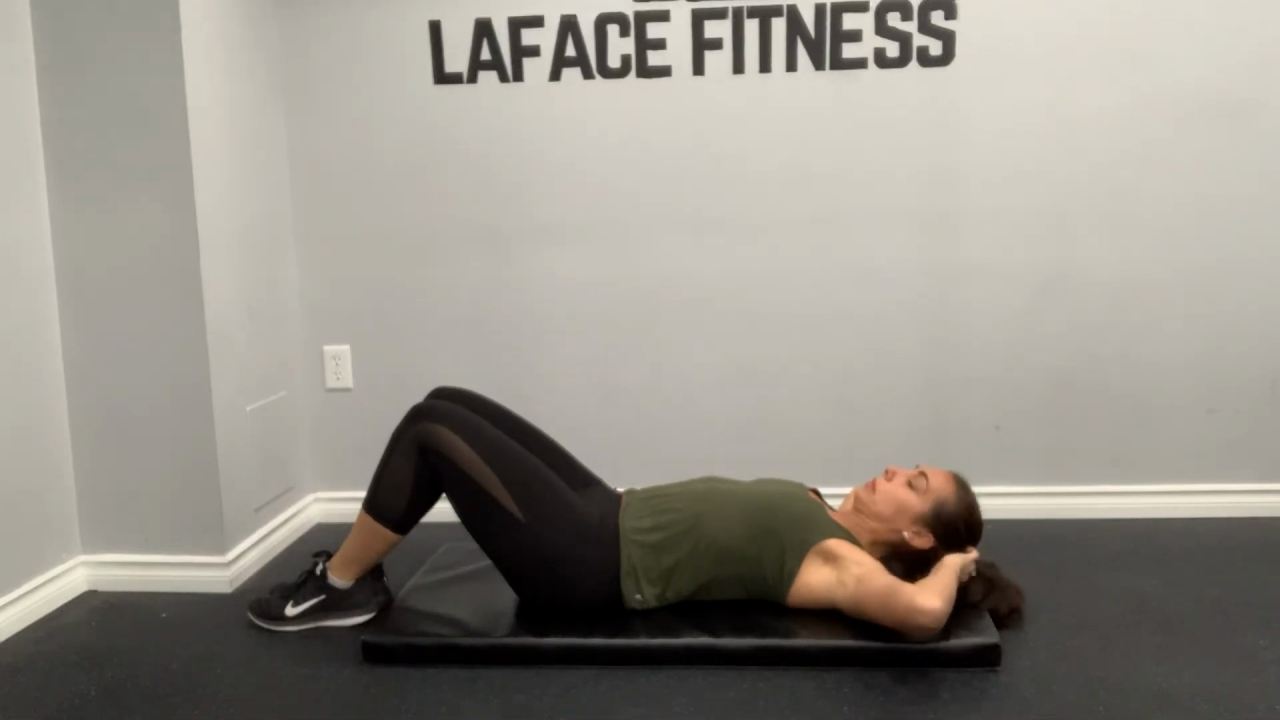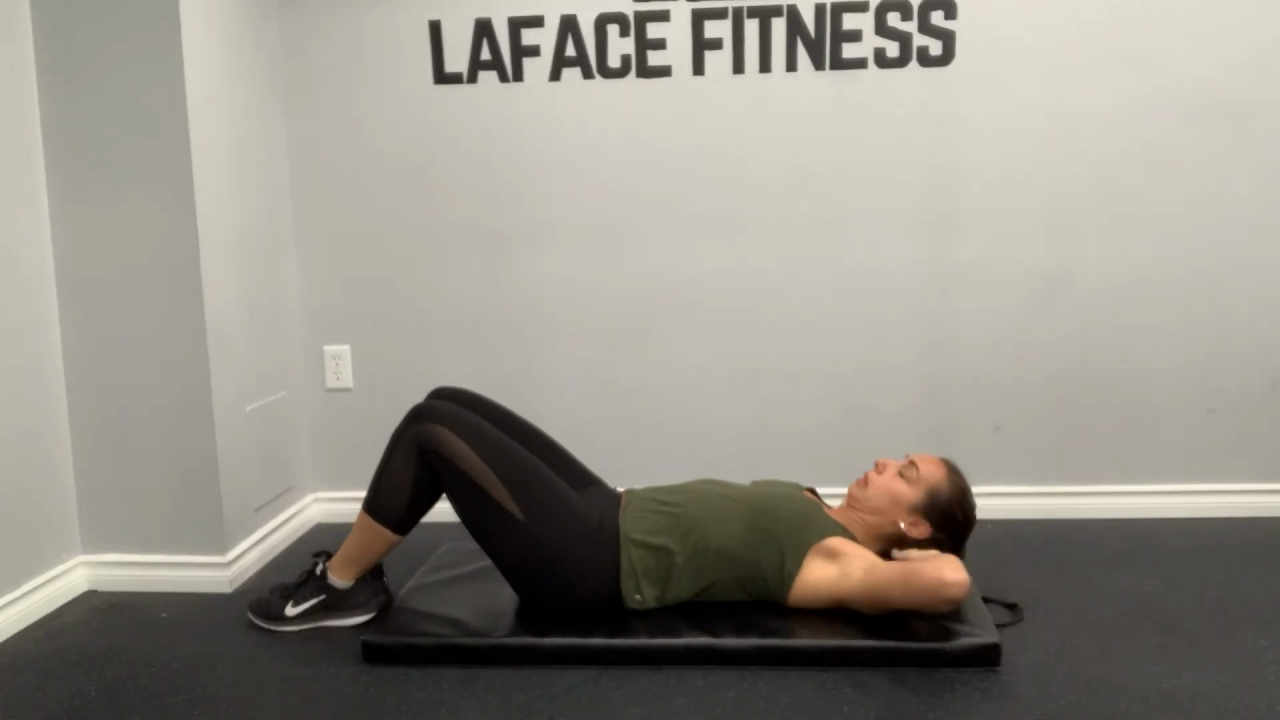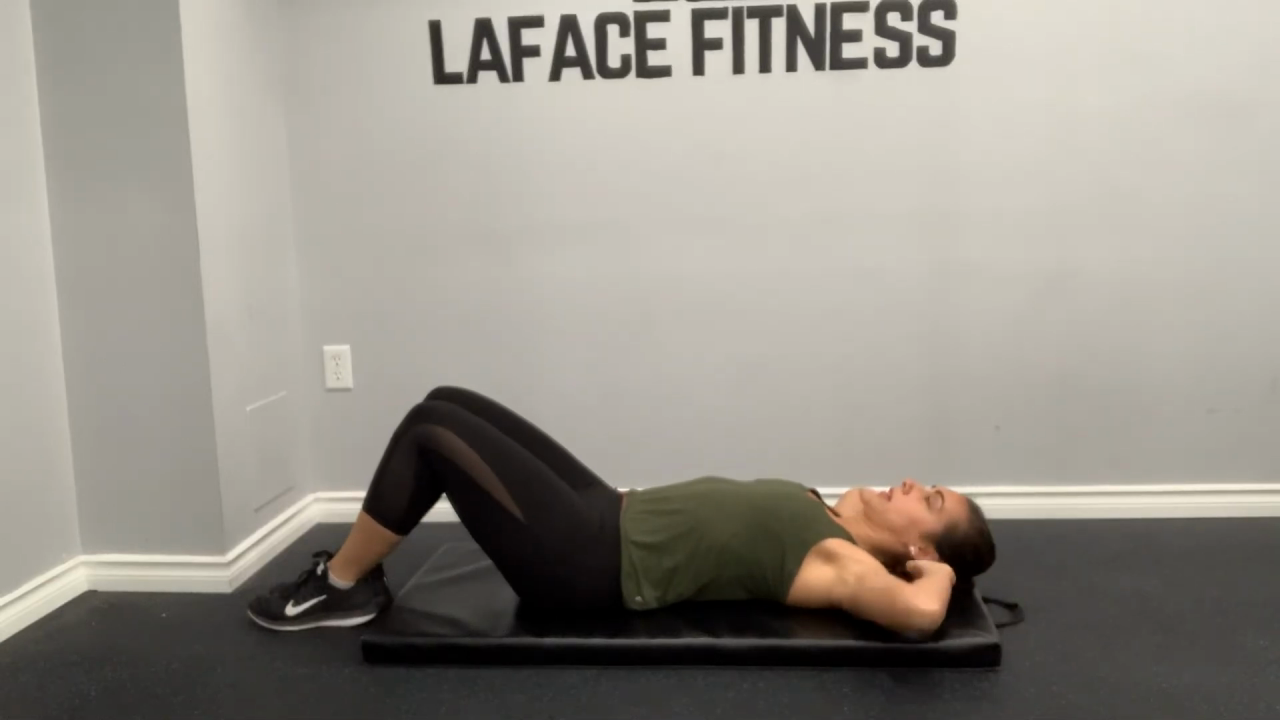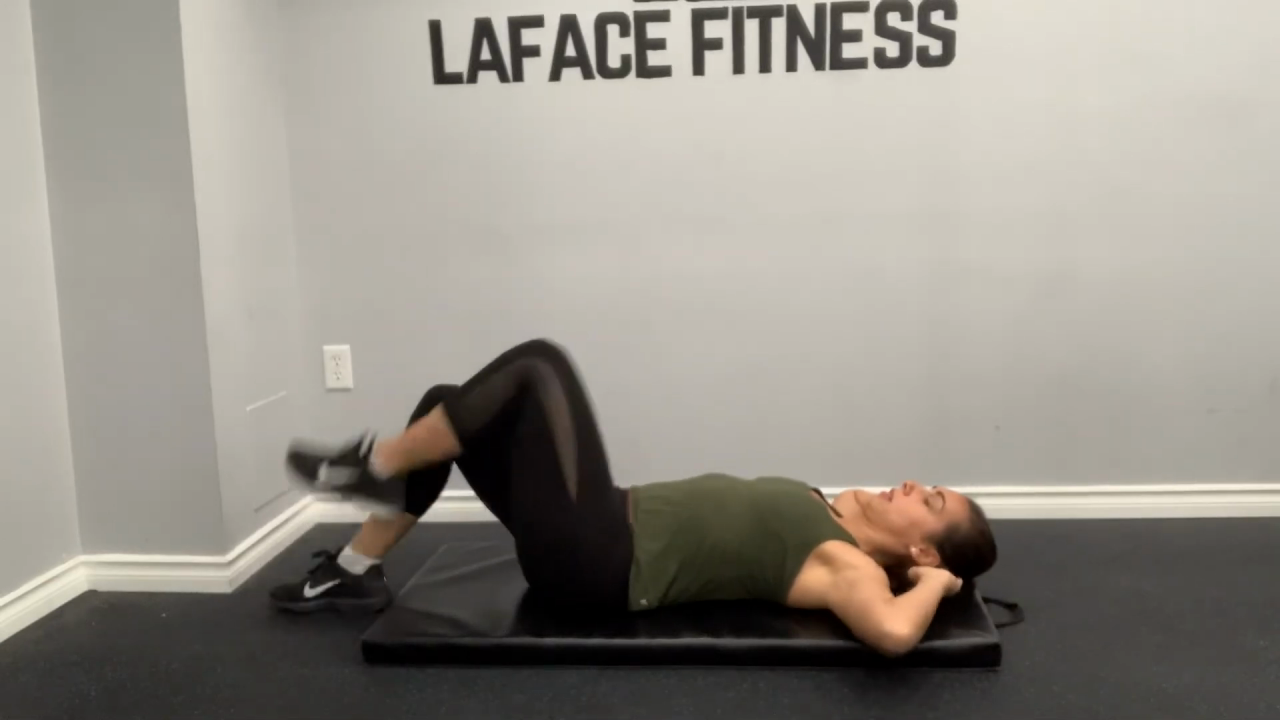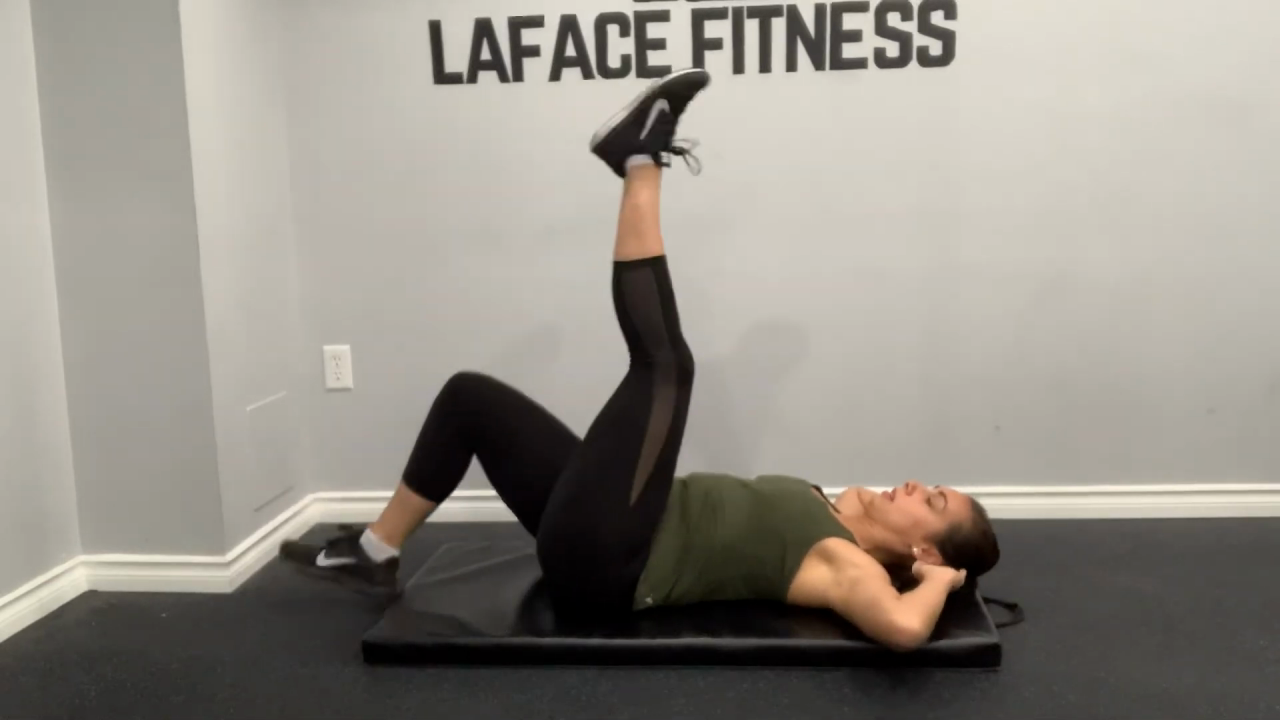
dt=0.5s
person 1, frame 1
left shoulder: (841, 565)
right shoulder: (833, 524)
left elbow: (922, 613)
left wrist: (950, 567)
left hip: (587, 564)
right hip: (607, 515)
left knee: (430, 431)
right knee: (446, 403)
left ankle: (338, 587)
right ankle: (355, 570)
person 1, frame 2
left shoulder: (843, 567)
right shoulder: (832, 526)
left elbow: (947, 584)
left wrist: (943, 556)
left hip: (586, 566)
right hip: (604, 520)
left knee: (429, 431)
right knee: (446, 404)
left ankle: (338, 587)
right ankle: (356, 574)
person 1, frame 3
left shoulder: (847, 565)
right shoulder: (834, 528)
left elbow: (922, 613)
left wrist: (938, 576)
right wrist: (865, 505)
left hip: (589, 565)
right hip: (611, 516)
left knee: (430, 432)
right knee: (447, 403)
left ankle: (340, 586)
right ankle: (359, 568)
person 1, frame 4
left shoulder: (853, 570)
right shoulder: (842, 530)
left elbow: (894, 633)
left wrist: (933, 588)
right wrist: (854, 499)
left hip: (594, 566)
right hip: (613, 520)
left knee: (538, 367)
right knee: (450, 403)
left ankle: (373, 470)
right ankle: (358, 567)
person 1, frame 5
left shoulder: (851, 567)
right shoulder: (836, 524)
left elbow: (904, 627)
left wrist: (941, 580)
right wrist: (855, 500)
left hip: (599, 562)
right hip: (595, 538)
left knee: (663, 362)
right knee: (468, 396)
right ankle: (373, 552)
